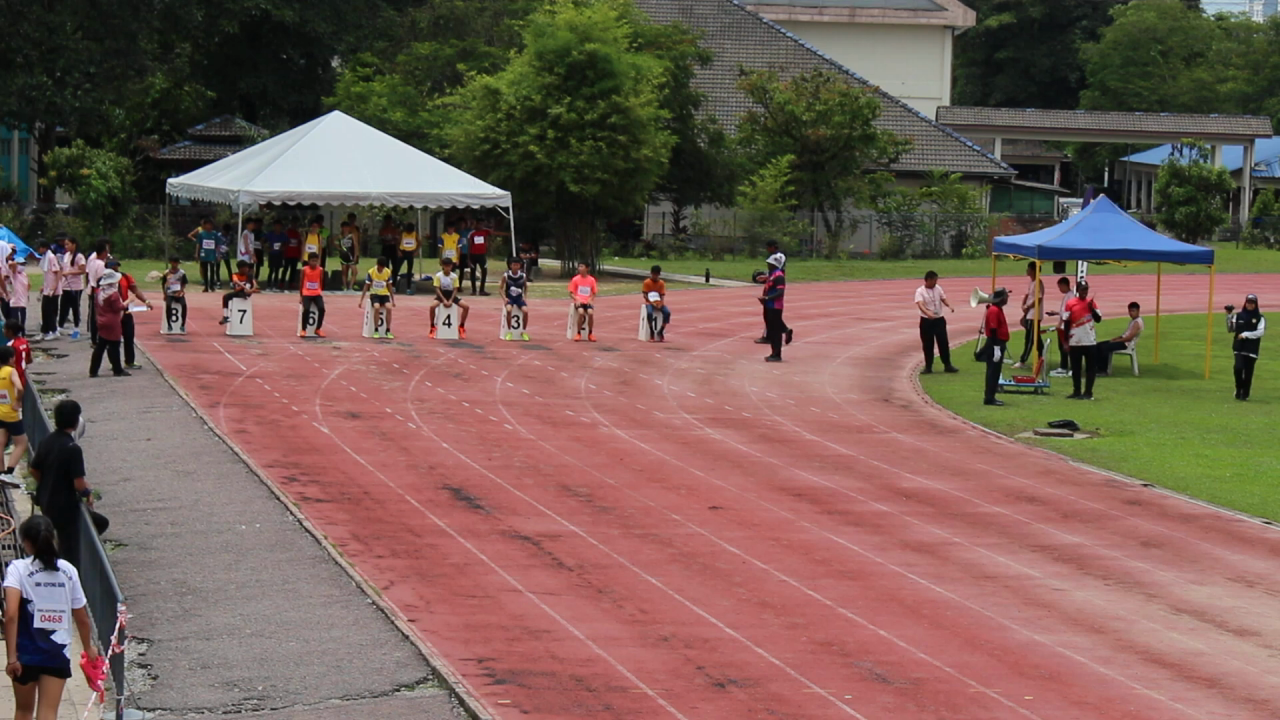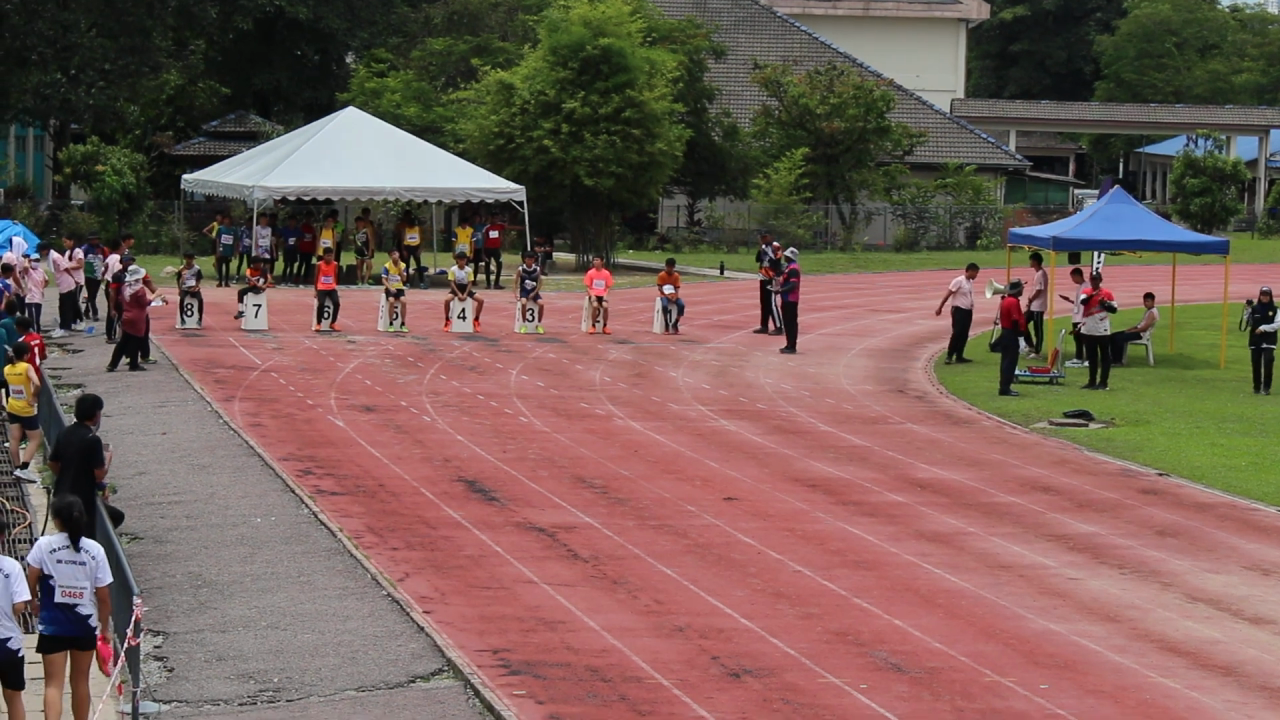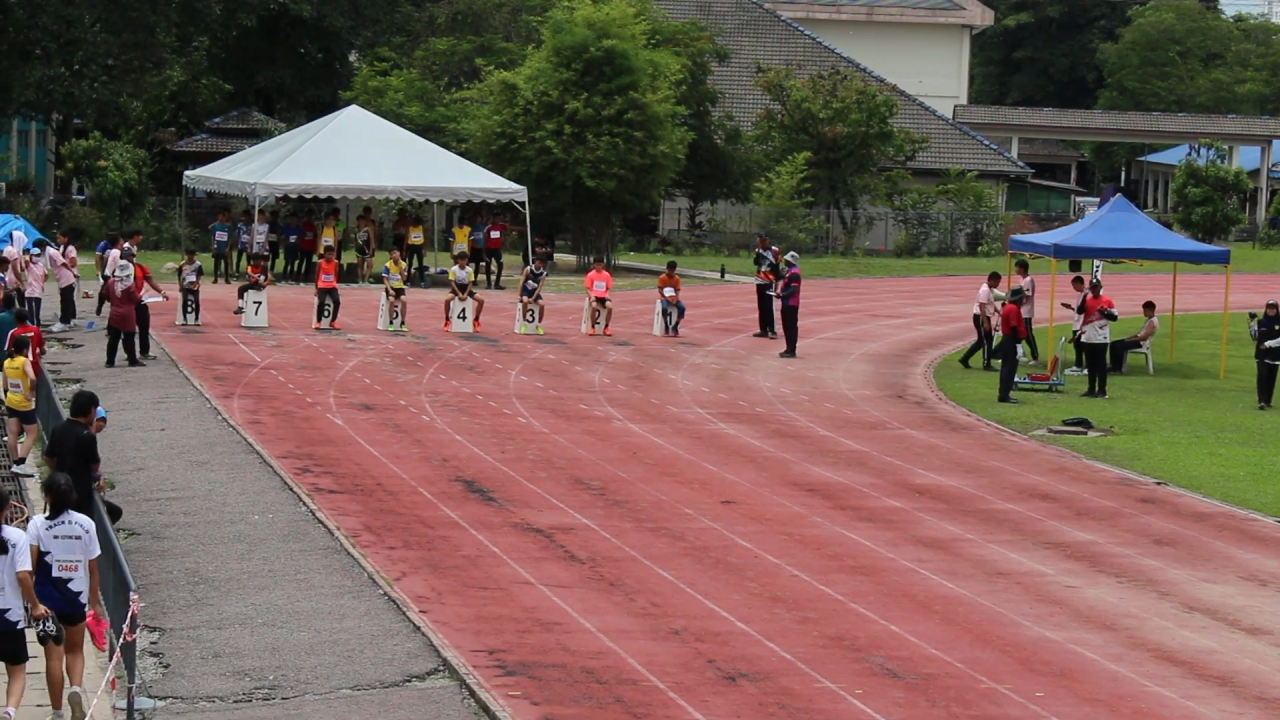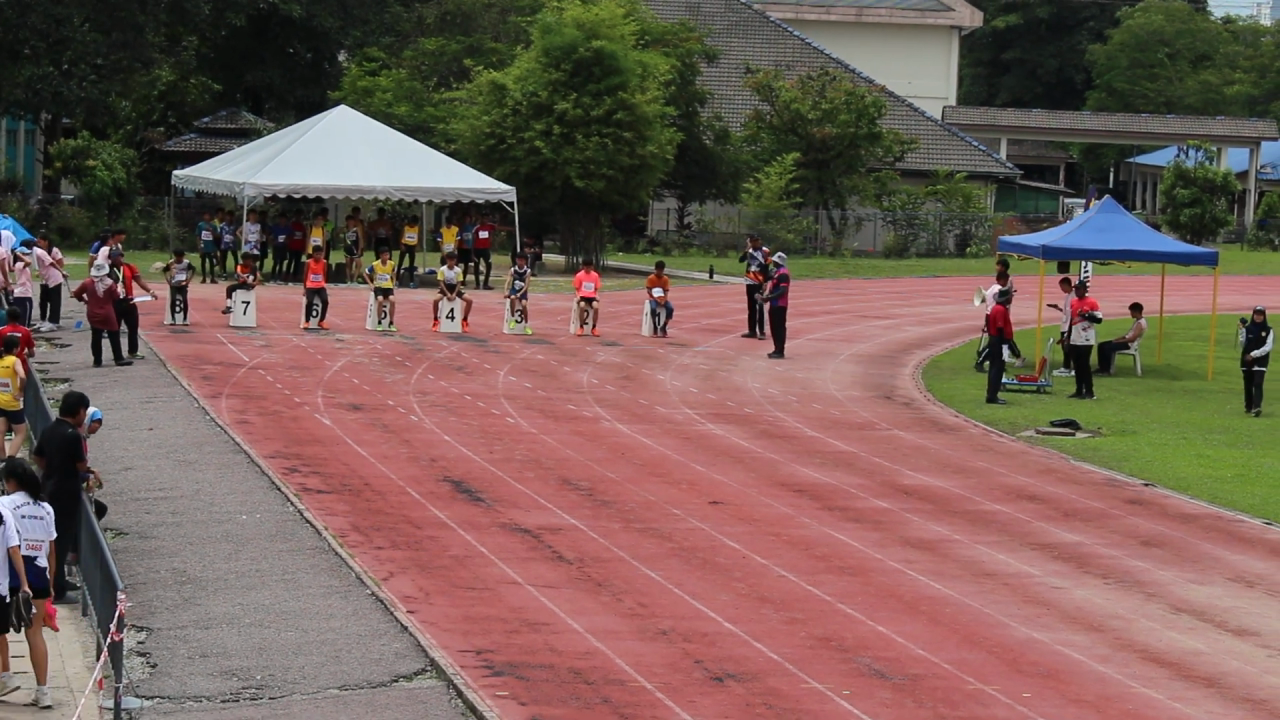
dt=0.7s
person 1, frame 1
left shoulder: (18, 569)
right shoulder: (68, 570)
left elbow: (11, 616)
right elbow: (82, 618)
left wrist: (11, 655)
right wrist: (89, 647)
left hip: (25, 654)
right hip: (58, 654)
left knee: (24, 709)
right knee: (47, 714)
person 1, frame 2
left shoulder: (43, 545)
right shoulder: (95, 550)
left elbow: (31, 586)
right elbow: (103, 597)
left wrist: (35, 603)
right wrist: (105, 628)
left hip: (52, 626)
right hip: (85, 626)
left knee: (53, 685)
right knee: (80, 682)
person 1, frame 3
left shoulder: (38, 523)
right shoulder: (86, 523)
left elbow: (30, 565)
right elbow: (93, 569)
right wrist: (95, 602)
left hip: (47, 599)
right hip: (76, 599)
left knee: (54, 657)
right knee: (75, 650)
right ankle: (76, 689)
person 1, frame 4
right shoulder: (46, 507)
right elbow: (51, 550)
right wrist: (51, 584)
right hip: (38, 578)
right knee: (35, 633)
right ankle: (43, 691)
